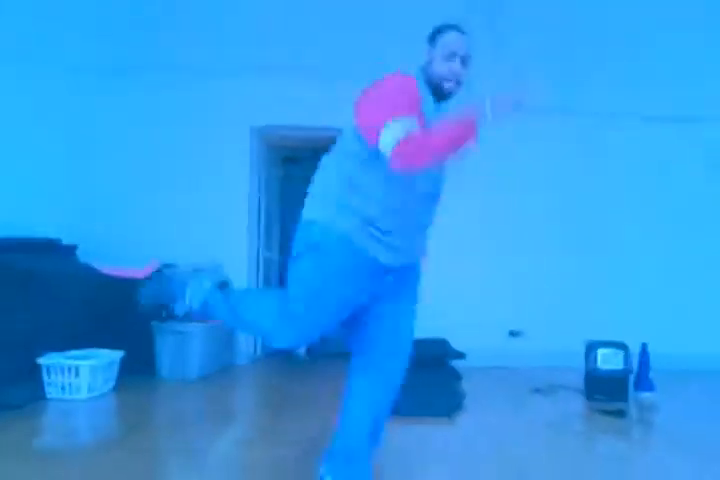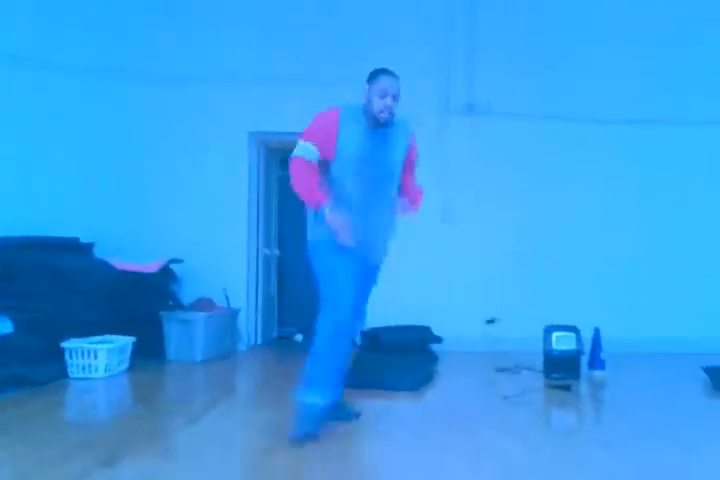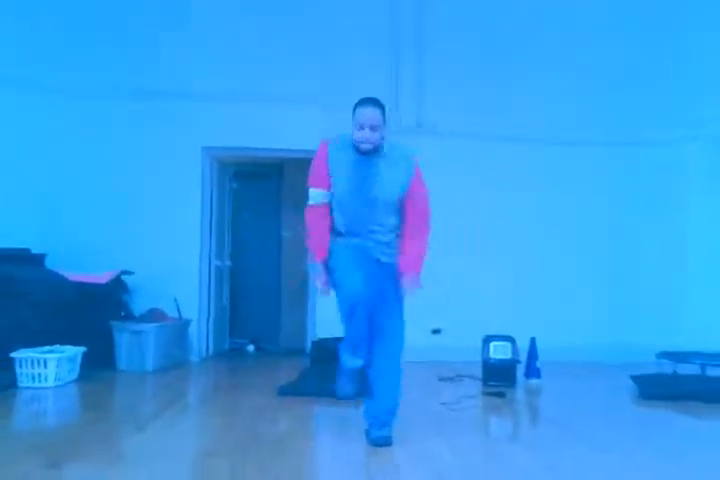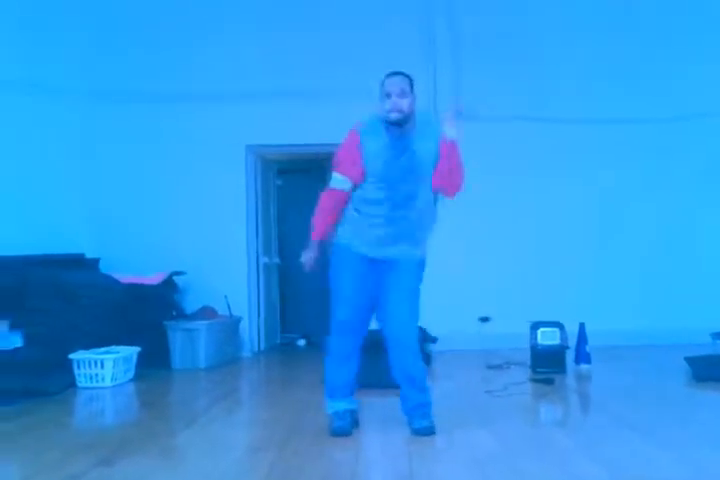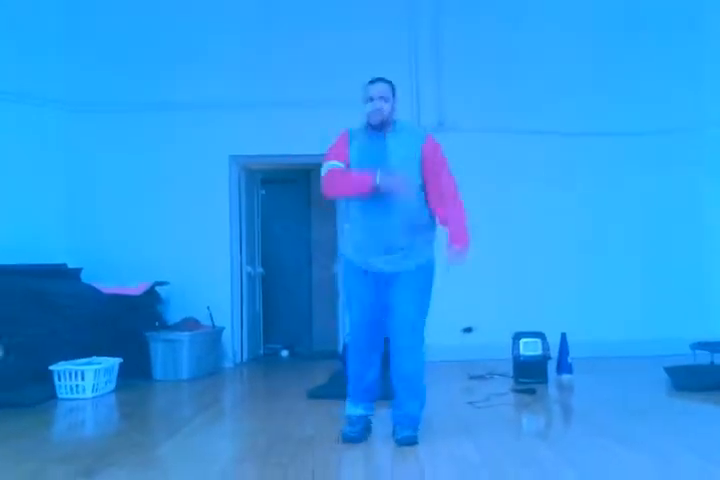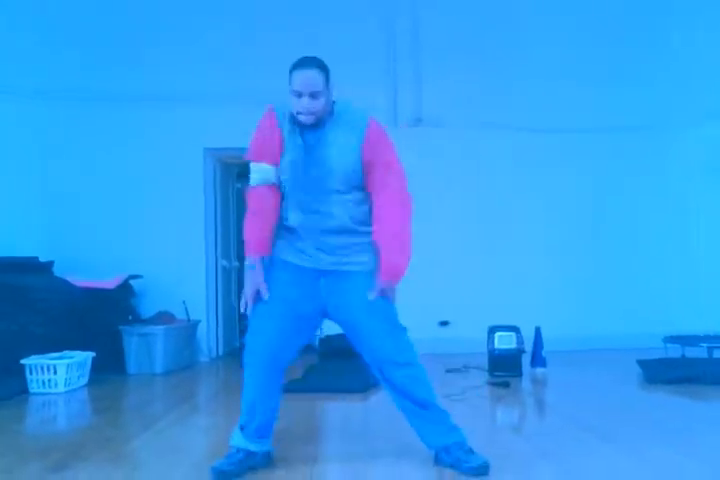
dt=0.5s
person 1, frame 1
left shoulder: (436, 111)
right shoulder: (398, 90)
right elbow: (404, 157)
right wrist: (471, 120)
left hip: (397, 257)
right hip: (345, 236)
left knee: (386, 363)
right knee: (291, 326)
person 1, frame 2
left shoulder: (403, 136)
right shoulder: (336, 120)
left elbow: (404, 181)
right elbow: (301, 165)
left wrist: (411, 197)
right wrist: (327, 208)
left hip: (370, 243)
right hip: (333, 239)
left knee: (346, 318)
right knee: (339, 311)
left ankle: (326, 399)
right ankle: (313, 401)
person 1, frame 3
left shoulder: (406, 167)
right shoulder: (330, 153)
left elbow: (416, 224)
right elbow: (317, 209)
left wrist: (410, 270)
right wrist: (318, 262)
left hip: (388, 259)
right hip: (346, 251)
left knee: (388, 338)
right knee: (356, 293)
left ankle: (380, 419)
right ankle: (353, 358)
person 1, frame 4
left shoulder: (434, 134)
right shoulder: (362, 136)
left elbow: (449, 187)
right elbow: (336, 192)
left wrist: (451, 144)
right wrist: (315, 242)
left hip: (404, 255)
right hip: (354, 250)
left knee: (401, 333)
right knee: (346, 326)
left ankle: (418, 409)
right ankle: (341, 406)
person 1, frame 5
left shoulder: (421, 142)
right shoulder: (348, 140)
left elbow: (443, 193)
right elbow: (331, 184)
left wrist: (458, 236)
right wrist: (377, 181)
left hip: (412, 262)
right hip: (361, 260)
left knee: (406, 340)
right knee: (363, 337)
left ankle: (406, 418)
right ankle: (359, 412)
person 1, frame 6
left shoulder: (364, 129)
right shoulder: (274, 125)
left elbow: (392, 200)
right elbow: (263, 194)
left wrist: (391, 268)
right wrist: (254, 262)
left hip: (356, 270)
right hip: (295, 268)
left knee: (393, 358)
right knee: (264, 351)
left ankle: (448, 443)
right ankle: (251, 445)
